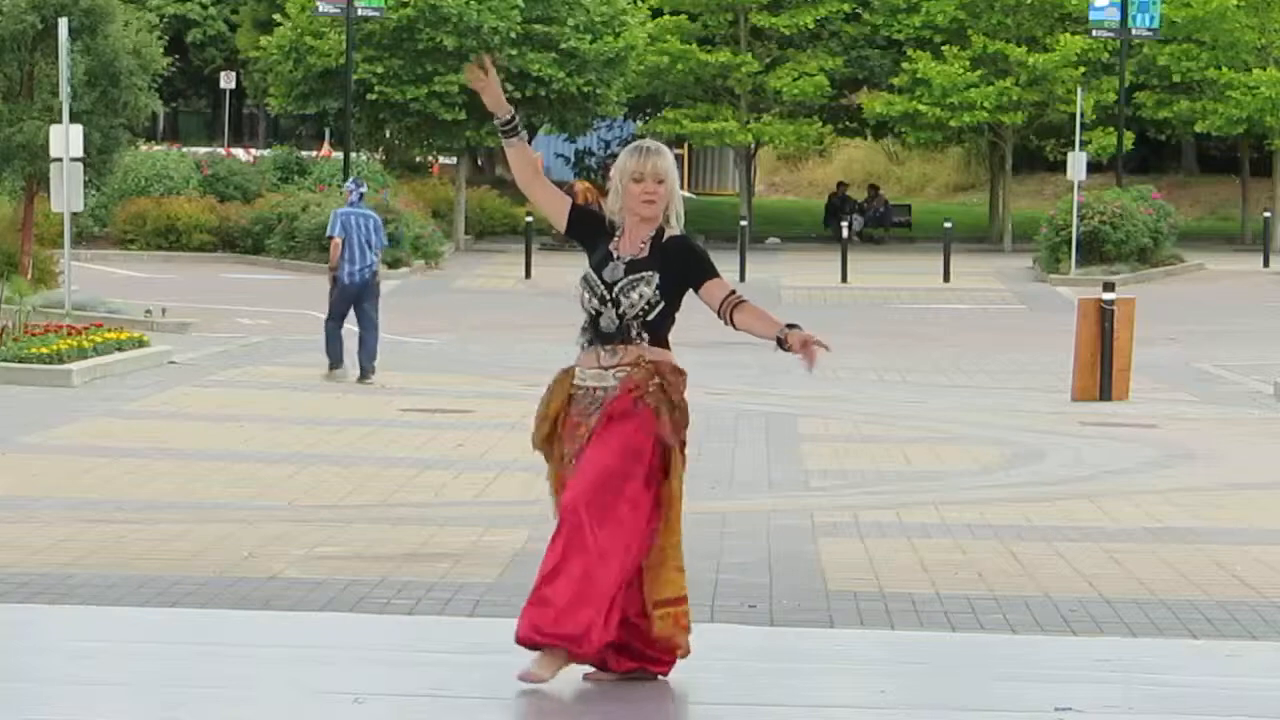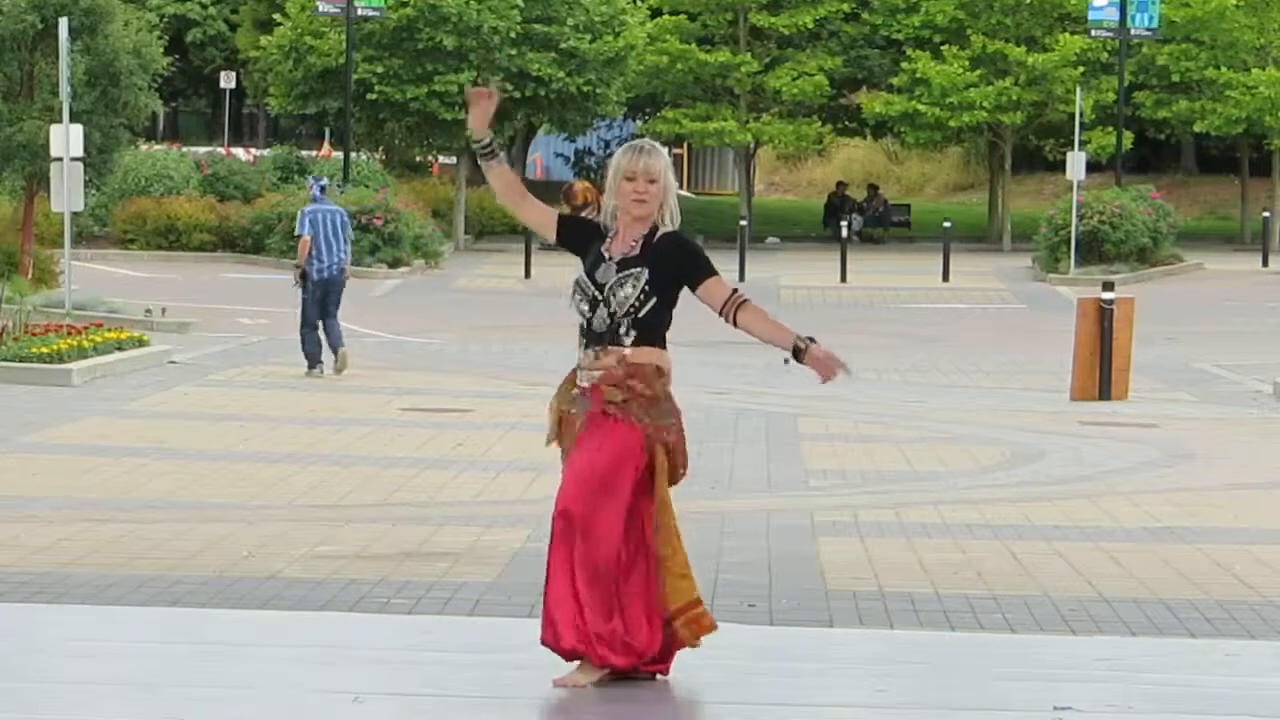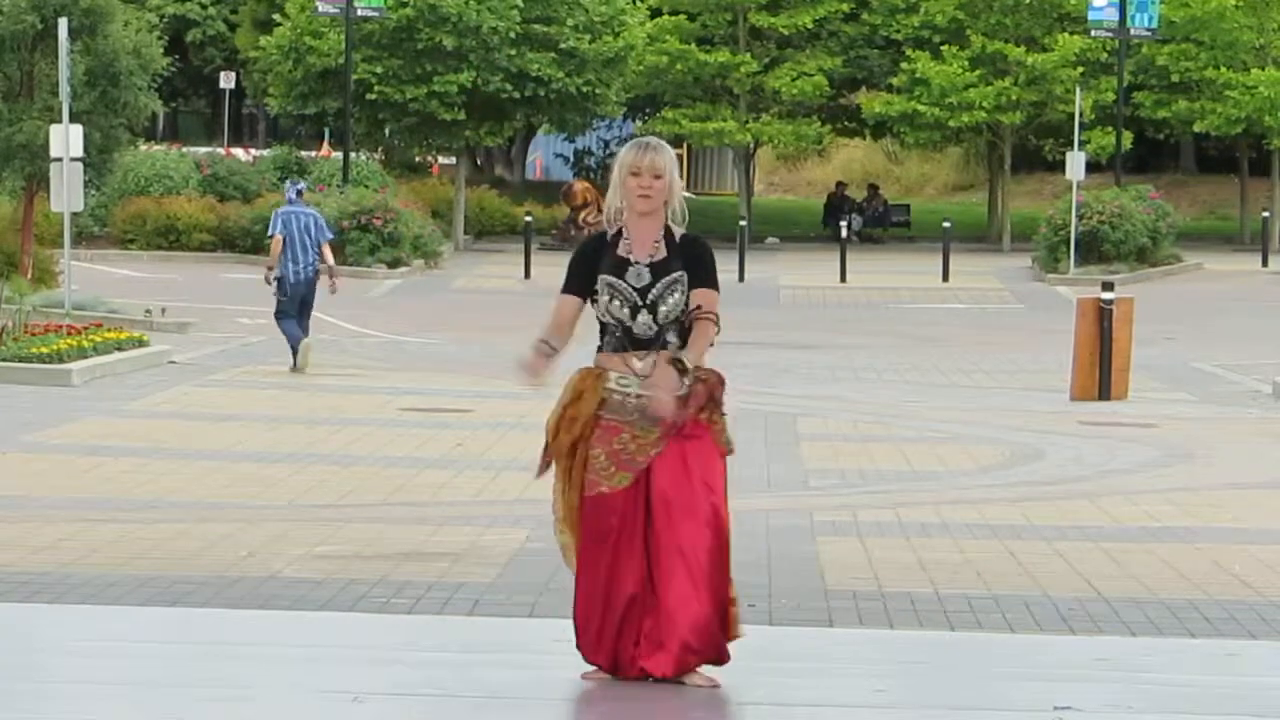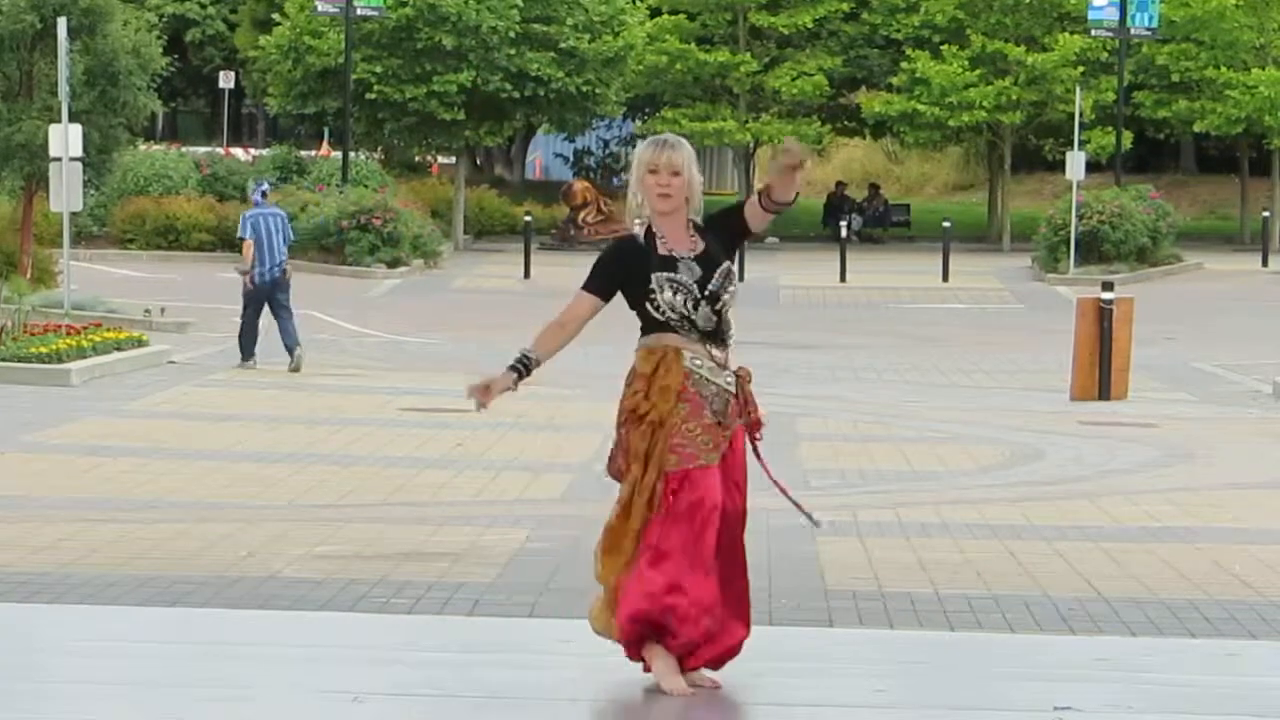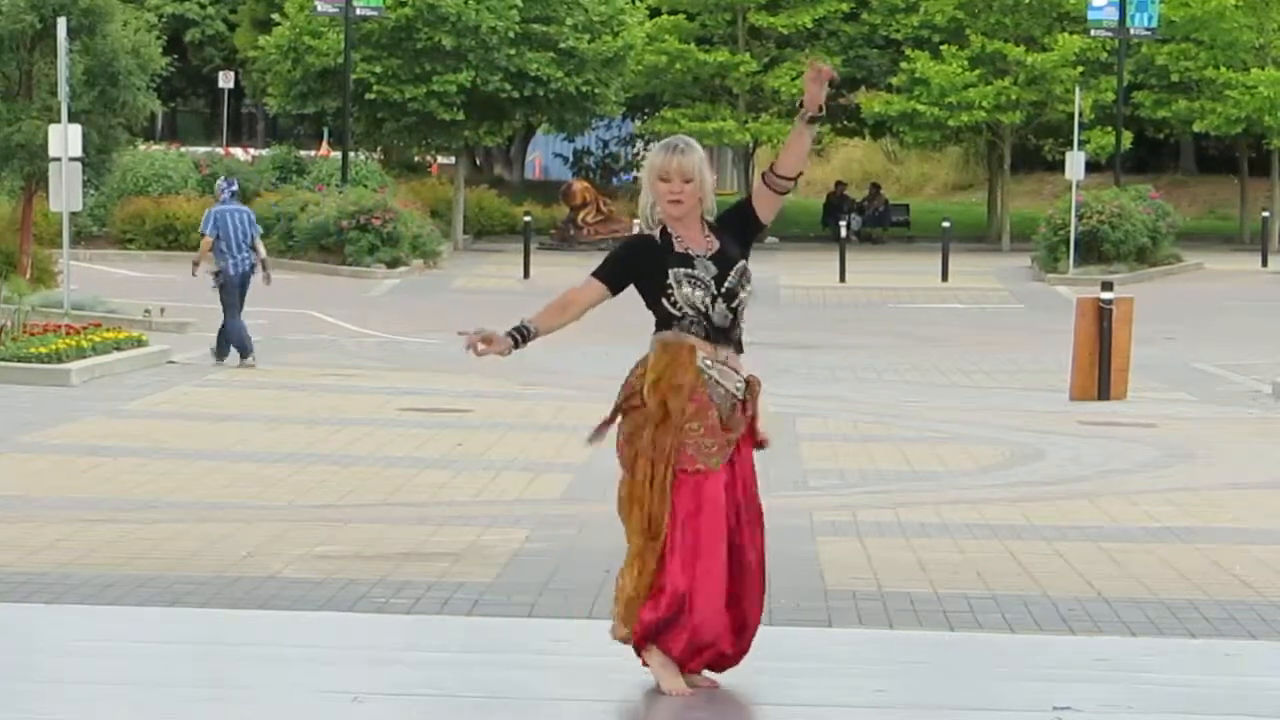
dt=0.4s
person 1, frame 1
left shoulder: (680, 252)
right shoulder: (596, 233)
left elbow: (732, 305)
right elbow: (532, 182)
left wrist: (785, 334)
right wrist: (501, 109)
left hip: (640, 401)
right hip: (588, 398)
left knee: (606, 516)
right knee: (603, 519)
left ankle: (565, 639)
right ankle: (631, 653)
person 1, frame 2
left shoulder: (675, 249)
right shoulder: (590, 237)
left elbow: (734, 305)
right elbow: (517, 201)
left wrist: (801, 346)
right wrist: (482, 134)
left hip: (635, 401)
right hip: (591, 400)
left knee: (591, 516)
right knee: (614, 525)
left ankle: (603, 648)
right ankle: (635, 652)
person 1, frame 3
left shoulder: (691, 249)
right shoulder: (594, 251)
left elbow: (706, 320)
right elbow: (563, 320)
left wrist: (676, 372)
right wrist: (543, 351)
left hip: (683, 407)
right hip: (611, 405)
left knee: (690, 529)
right knee: (611, 531)
left ankle: (680, 652)
right ankle: (612, 652)
person 1, frame 4
left shoulder: (718, 233)
right shoulder: (625, 252)
left elbow: (776, 201)
right elbow: (571, 318)
left wrist: (787, 168)
right wrist: (513, 373)
left hip: (721, 399)
right hip: (667, 391)
left knee: (718, 526)
right knee: (688, 510)
left ankle: (688, 650)
right ankle: (657, 637)
person 1, frame 5
left shoulder: (732, 232)
right shoulder: (639, 250)
left elbow: (782, 178)
right elbow: (576, 301)
left wrist: (810, 111)
right wrist: (511, 338)
left hip: (726, 400)
right hip: (676, 389)
left knee: (731, 531)
right knee: (690, 515)
left ankle: (689, 652)
right ankle: (660, 640)
person 2, frame 1
left shoulder: (340, 214)
right shoulder: (374, 217)
left elbow: (336, 242)
left wrist: (332, 268)
left hip: (346, 277)
right hip: (369, 277)
left knee: (334, 321)
right knee: (368, 325)
left ankle: (336, 366)
right ankle: (367, 372)
person 2, frame 2
left shoulder: (307, 212)
right shoulder: (340, 212)
left elbow: (305, 240)
right elbow: (347, 243)
left wrist: (299, 266)
right wrist: (346, 270)
left hip: (315, 272)
right hip: (337, 273)
left knee: (309, 320)
right knee: (330, 316)
left ankle: (315, 365)
right ankle: (339, 348)
person 2, frame 3
left shoulder: (281, 213)
right shoulder: (315, 215)
left elbow: (277, 240)
right elbow: (325, 246)
left wrist: (270, 268)
right wrist: (332, 273)
left hip: (289, 275)
right hip: (310, 274)
left knee: (284, 316)
right knee: (302, 317)
left ankle: (301, 343)
right ankle: (299, 359)
person 2, frame 4
left shoulder: (249, 216)
right shoulder: (281, 215)
left elbow: (248, 245)
left wrist: (246, 272)
left hip: (258, 275)
right hip: (280, 274)
left knee: (250, 318)
right knee: (284, 316)
left ankle: (248, 358)
right ankle: (295, 349)
person 2, frame 5
left shoulder: (214, 212)
right shoulder: (246, 211)
left elbow: (207, 240)
right elbow: (257, 241)
left wrist: (196, 262)
right wrist: (265, 266)
left hip: (228, 269)
right hip: (246, 268)
left knee: (232, 315)
right knee: (234, 312)
left ankle: (247, 354)
right ankle: (221, 351)
